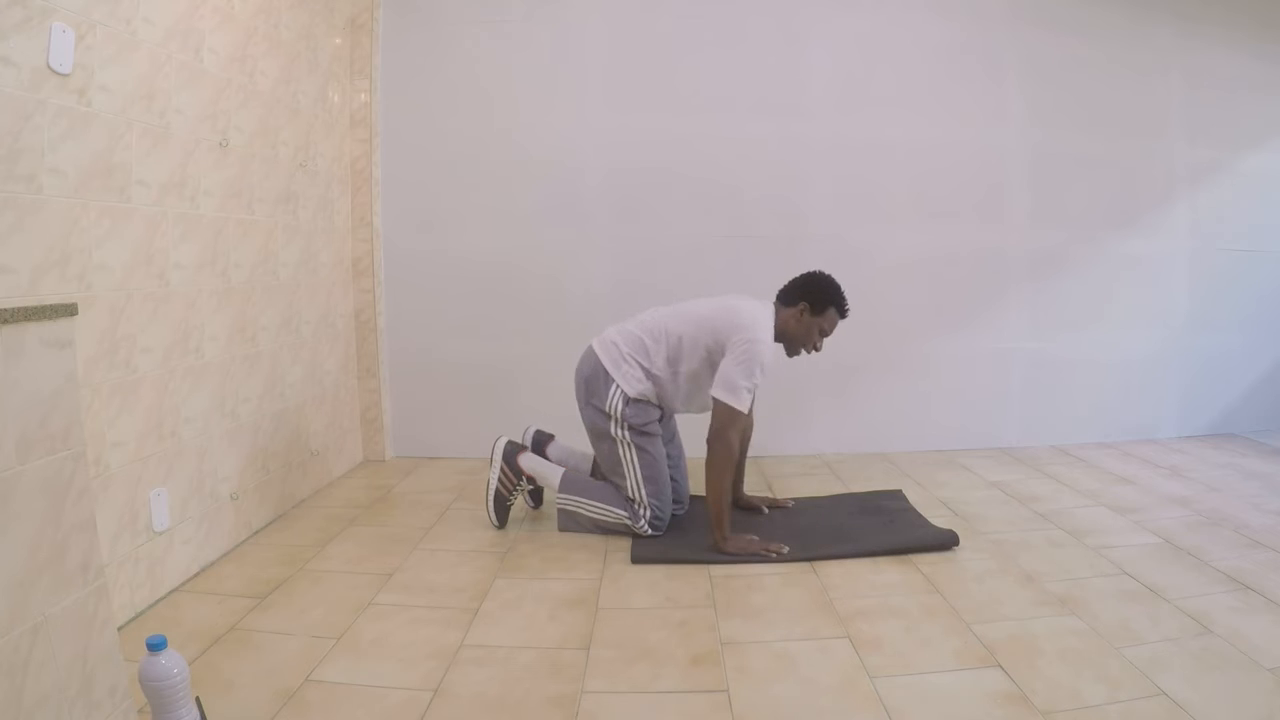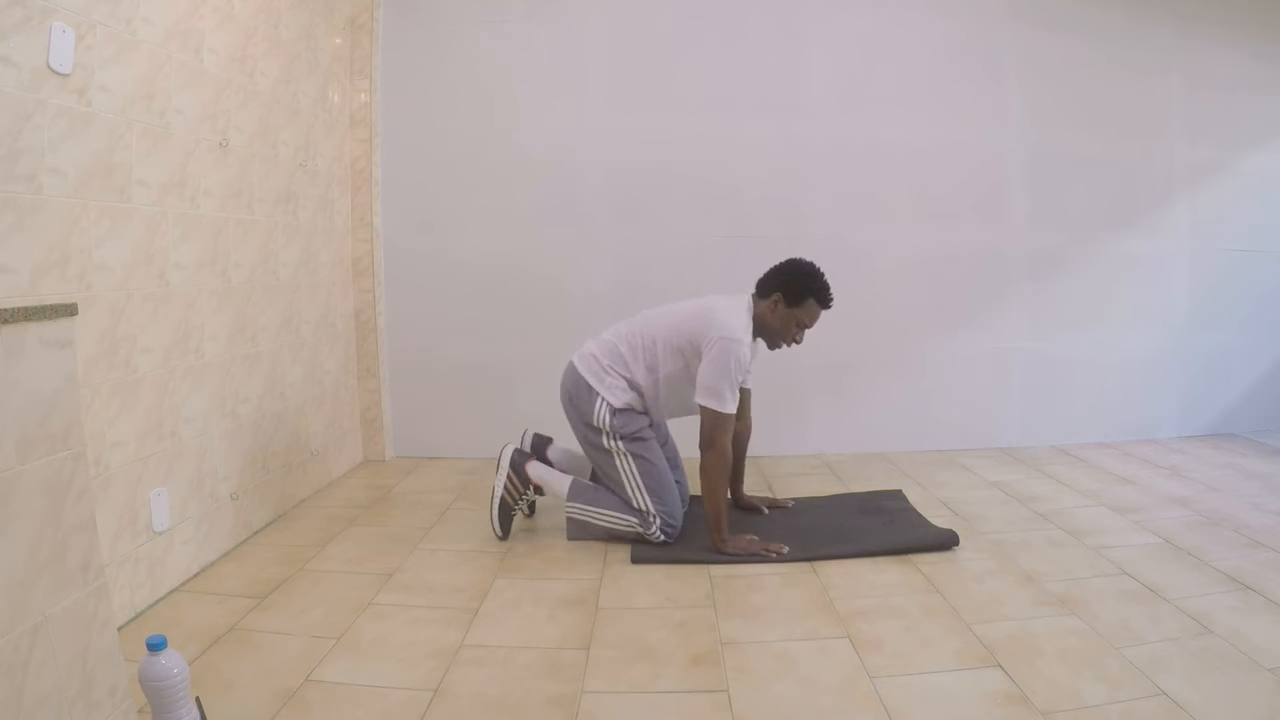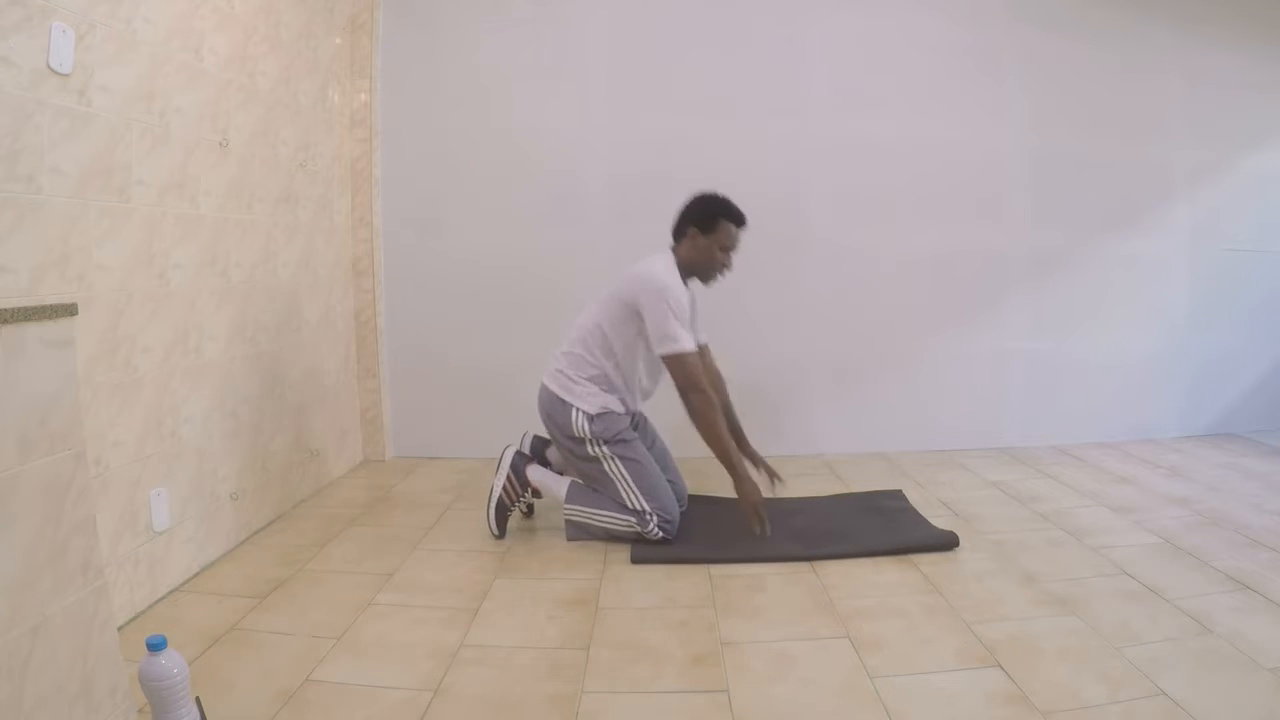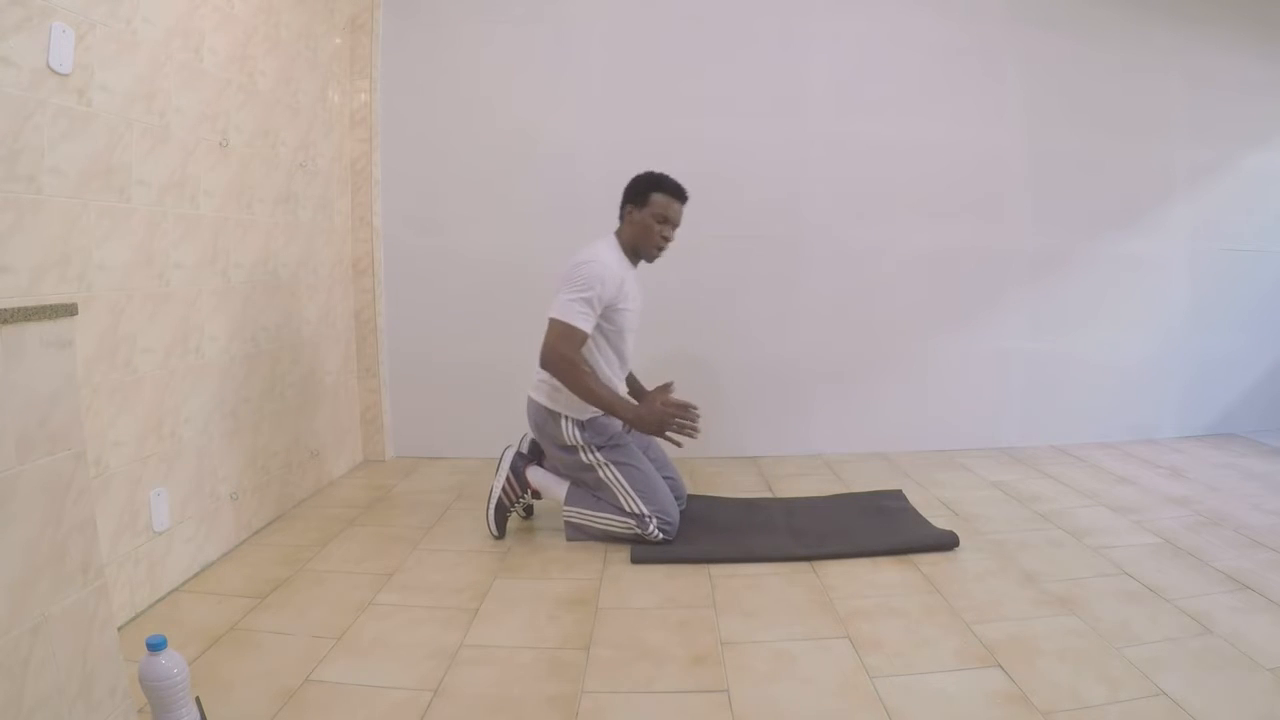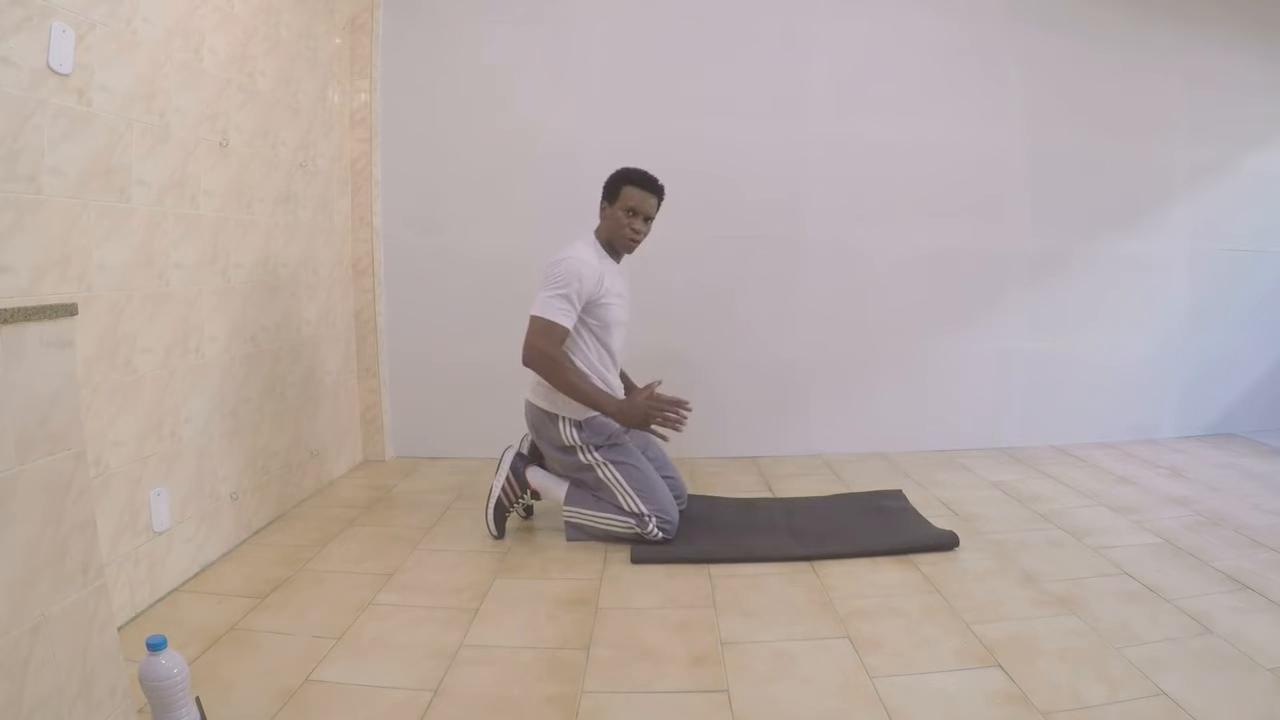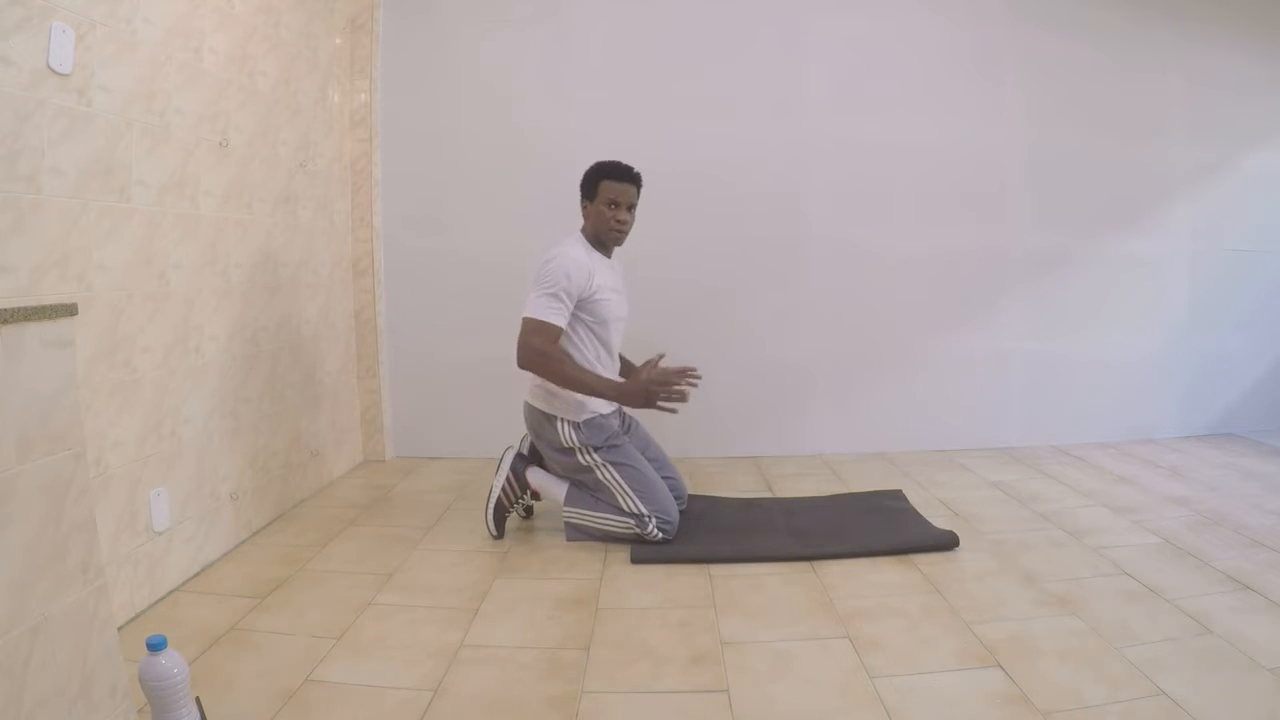
dt=0.7s
person 1, frame 1
left shoulder: (753, 322)
right shoulder: (756, 341)
left elbow: (741, 423)
right elbow: (723, 439)
left wrist: (738, 494)
right wrist: (723, 536)
left hip: (631, 380)
right hip: (615, 382)
left knee: (675, 499)
right knee: (649, 516)
left ankle: (547, 451)
right ankle: (522, 464)
person 1, frame 2
left shoulder: (741, 322)
right shoulder: (731, 337)
left elbow: (740, 422)
right elbow: (715, 443)
left wrist: (738, 494)
right wrist: (722, 538)
left hip: (618, 389)
right hip: (600, 392)
left knee: (675, 497)
right knee: (660, 523)
left ankle: (547, 455)
right ankle: (529, 474)
person 1, frame 3
left shoulder: (674, 285)
right shoulder: (663, 286)
left elbow: (708, 373)
right elbow: (694, 389)
left wrist: (746, 449)
right wrist: (740, 475)
left hip: (608, 403)
right hip: (579, 408)
left knee: (673, 496)
right knee: (660, 520)
left ankle: (546, 456)
right ankle: (530, 477)
person 1, frame 4
left shoulder: (623, 269)
right shoulder: (599, 268)
right elbow: (556, 356)
left wrist: (644, 398)
right wrist: (634, 414)
left hip: (598, 413)
right hip: (572, 419)
left knee: (675, 496)
right knee: (660, 522)
left ankle: (542, 461)
right ankle: (531, 478)
person 1, frame 5
left shoulder: (612, 268)
right shoulder: (577, 265)
right elbow: (537, 353)
left wrist: (637, 397)
right wrist: (619, 408)
left hip: (599, 414)
right hip: (571, 420)
left knee: (675, 495)
right knee: (660, 521)
left ankle: (542, 462)
right ankle: (530, 478)
person 1, frame 6
left shoulder: (606, 265)
right shoulder: (567, 264)
right elbow: (532, 352)
left wrist: (640, 375)
right wrist: (621, 391)
left hip: (604, 414)
right hip: (570, 421)
left knee: (676, 497)
right knee: (661, 521)
left ankle: (545, 463)
right ankle: (529, 479)
